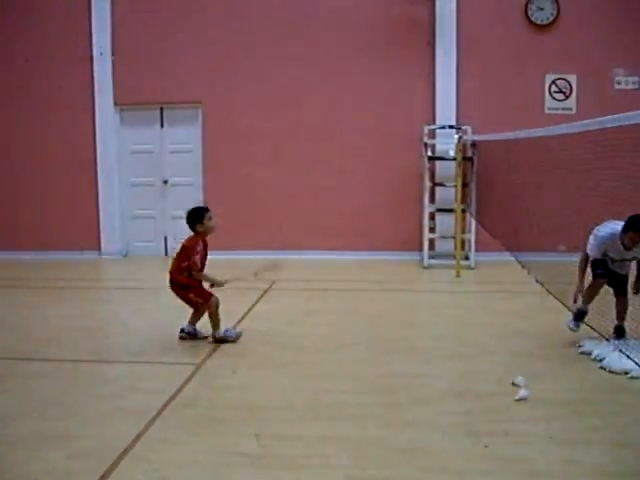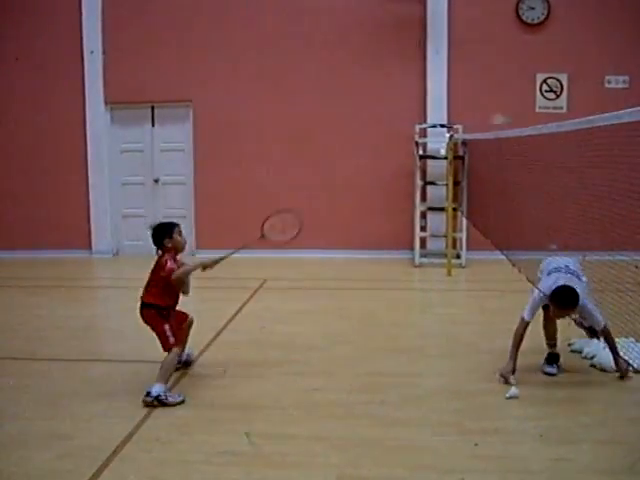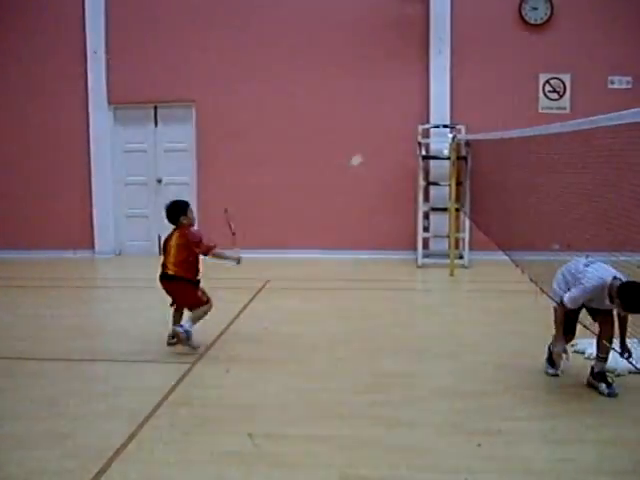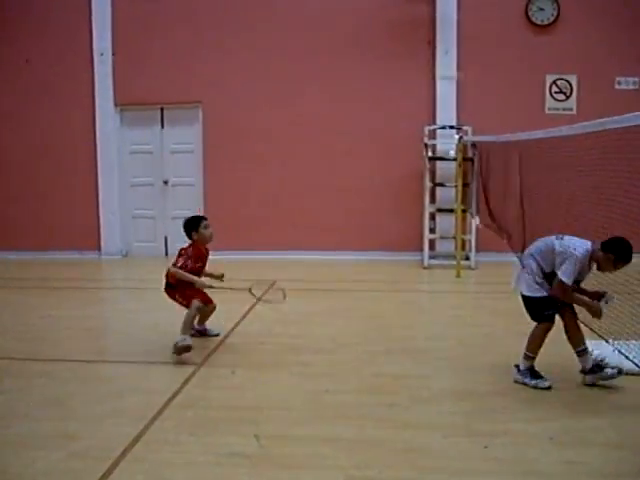
dt=0.7s
person 1, frame 1
left shoulder: (192, 241)
right shoulder: (198, 246)
right elbow: (196, 272)
right wrist: (214, 281)
left hip: (180, 281)
right hip: (183, 284)
left knee: (204, 303)
right knee: (213, 301)
left ankle: (188, 329)
right ankle: (219, 333)
person 1, frame 2
left shoulder: (173, 262)
right shoulder: (167, 260)
left elbow: (184, 290)
right elbow: (174, 277)
left wrist: (187, 269)
right wrist: (201, 265)
left hip: (164, 308)
right hip: (155, 310)
left knee: (187, 321)
right knee: (174, 347)
left ankle: (181, 357)
right ankle: (156, 392)
person 1, frame 3
left shoulder: (169, 237)
right shoulder: (191, 235)
right elbow: (210, 251)
right wrist: (232, 257)
left hip: (166, 279)
right hip: (182, 281)
left knee: (180, 304)
right knee: (206, 304)
left ankle: (174, 335)
right ankle: (185, 328)
person 1, frame 4
left shoulder: (204, 250)
right shoulder: (191, 252)
right elbow: (173, 270)
left wrist: (213, 275)
right wrist: (195, 280)
left hip: (192, 285)
right hip: (177, 286)
left knee: (210, 306)
right knee: (196, 305)
left ankle: (198, 328)
right ankle: (182, 339)
person 2, frame 1
right shoulder: (606, 235)
right elbow: (586, 255)
right wrist: (580, 282)
right hip: (600, 254)
left knee: (621, 294)
right knee: (599, 281)
left ankle: (620, 326)
right ankle: (581, 310)
person 2, frame 2
left shoulder: (582, 302)
right shoulder: (541, 294)
left elbow: (603, 329)
right elbow: (522, 324)
left wrist: (618, 359)
right wrist: (511, 361)
right knee: (548, 316)
left ankle: (583, 322)
right ankle: (552, 354)
person 2, frame 3
left shoulder: (624, 290)
right shoulder: (591, 285)
left elbow: (623, 316)
right elbow: (561, 307)
left wrist: (623, 342)
right wrist: (559, 341)
right hip: (567, 284)
left knee: (608, 324)
right knee: (568, 335)
left ankle: (597, 373)
right ankle: (553, 351)
person 2, frame 4
left shoulder: (588, 255)
right shoulder: (577, 255)
left elbow: (568, 283)
right elbow: (559, 289)
left wrist: (590, 295)
right wrist: (587, 304)
left hip: (547, 274)
right hip: (533, 274)
left knee: (569, 316)
right knee: (546, 321)
left ankle: (590, 367)
right ankle: (524, 370)
